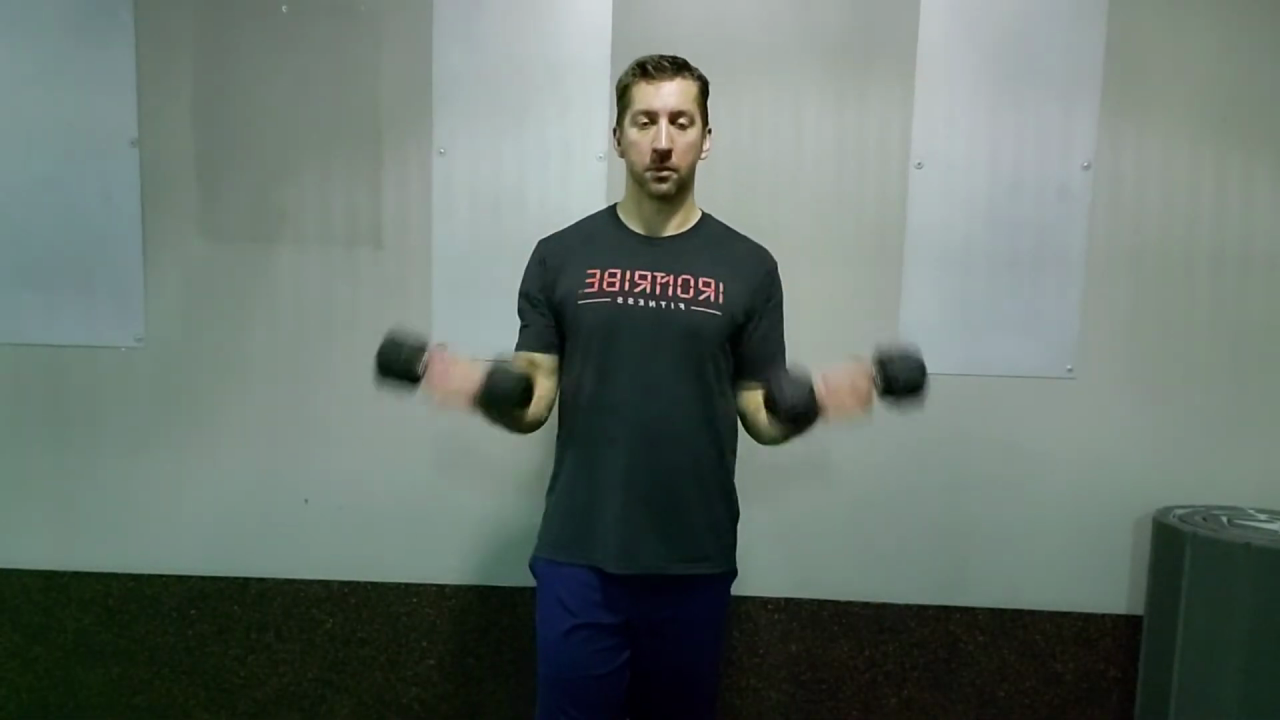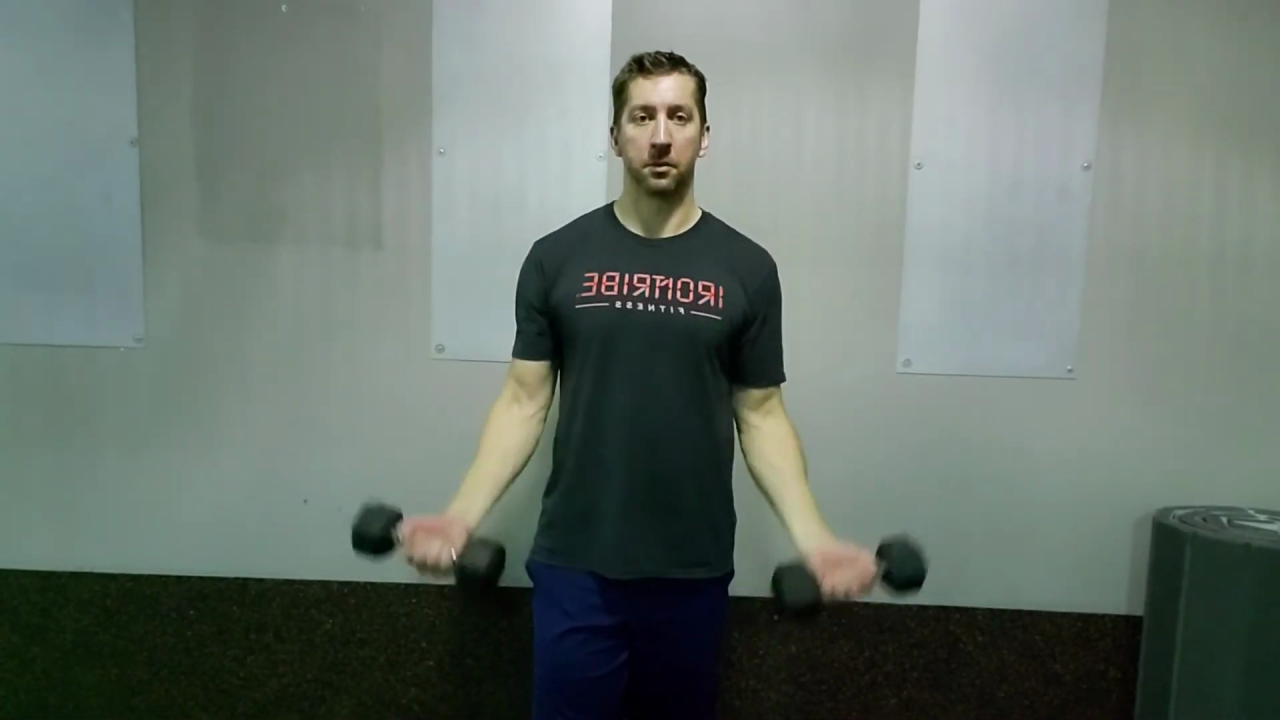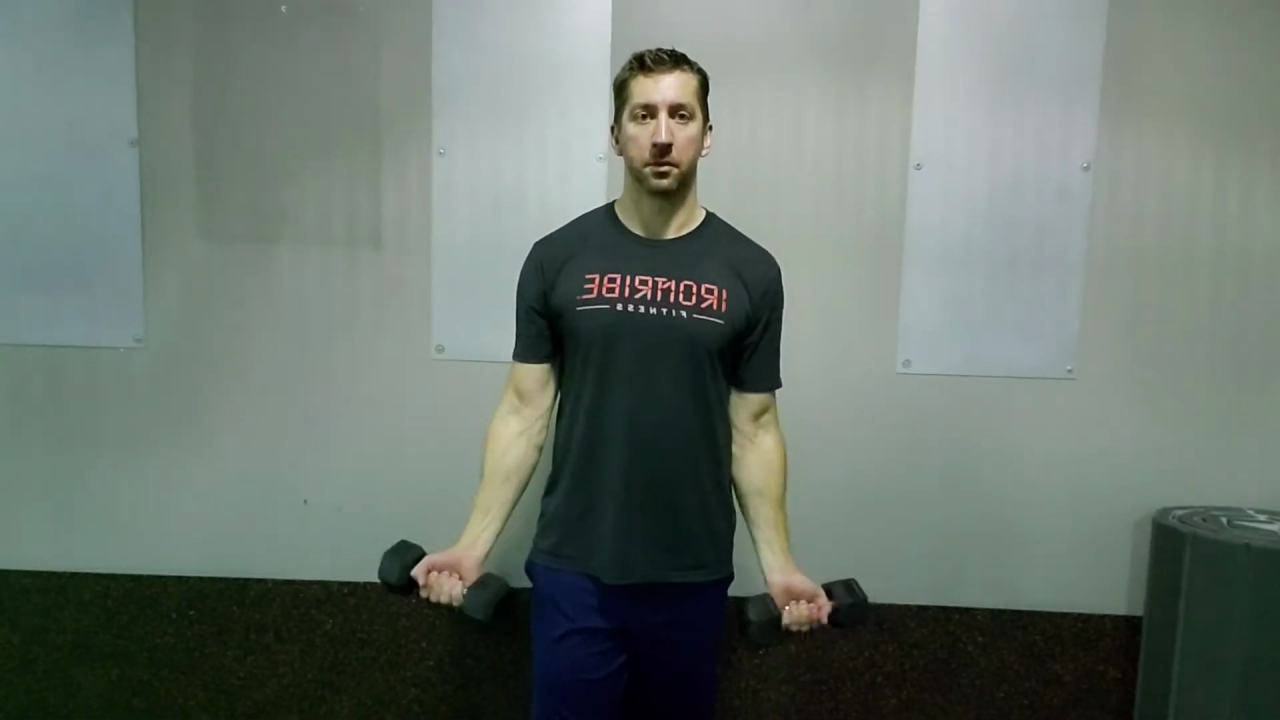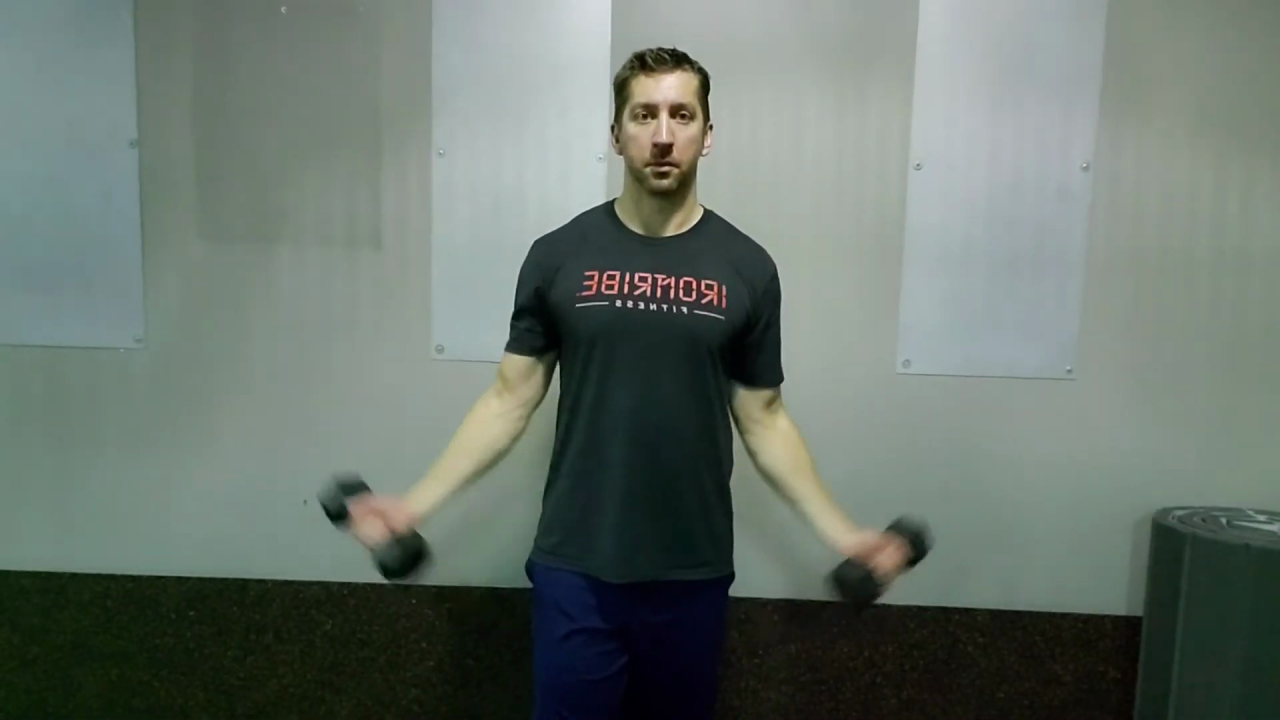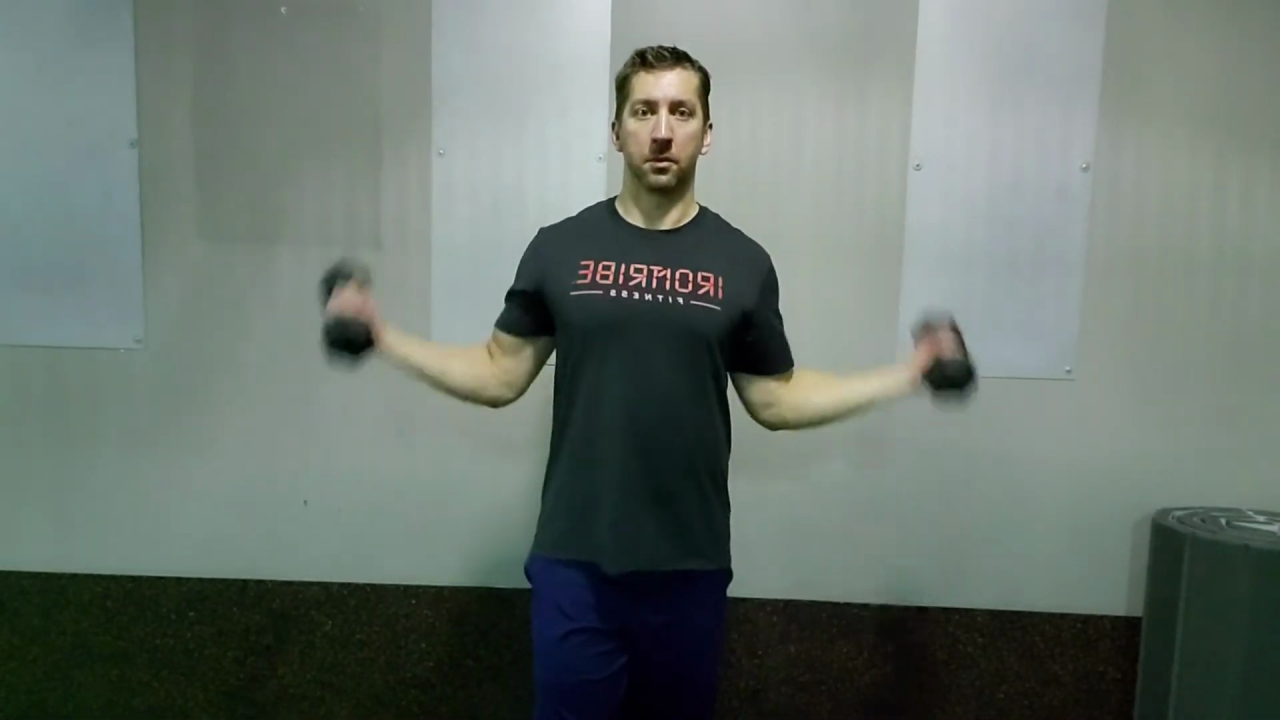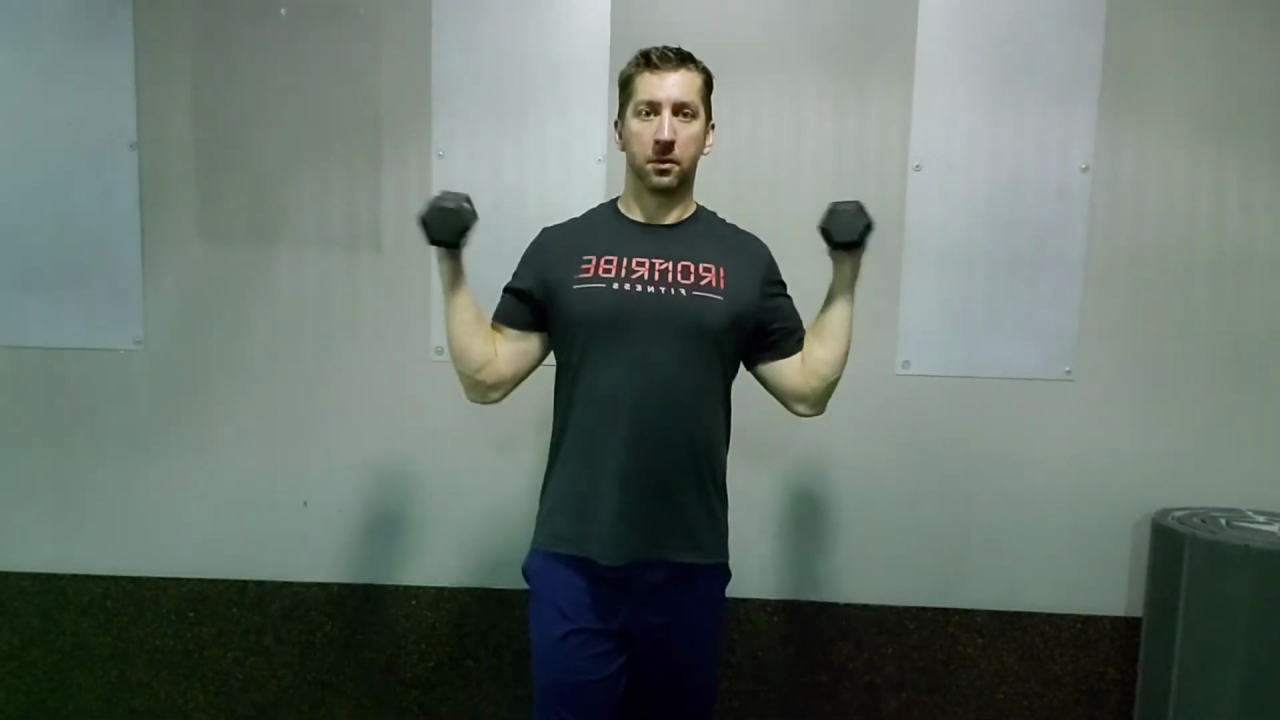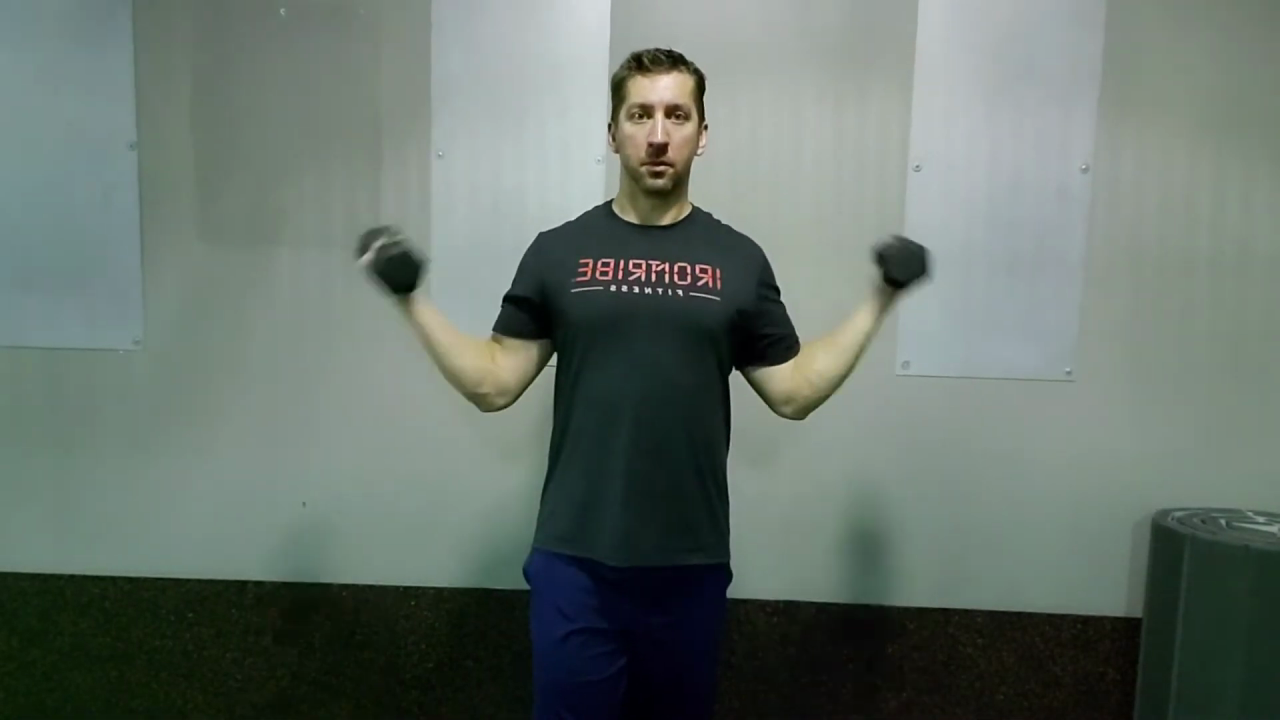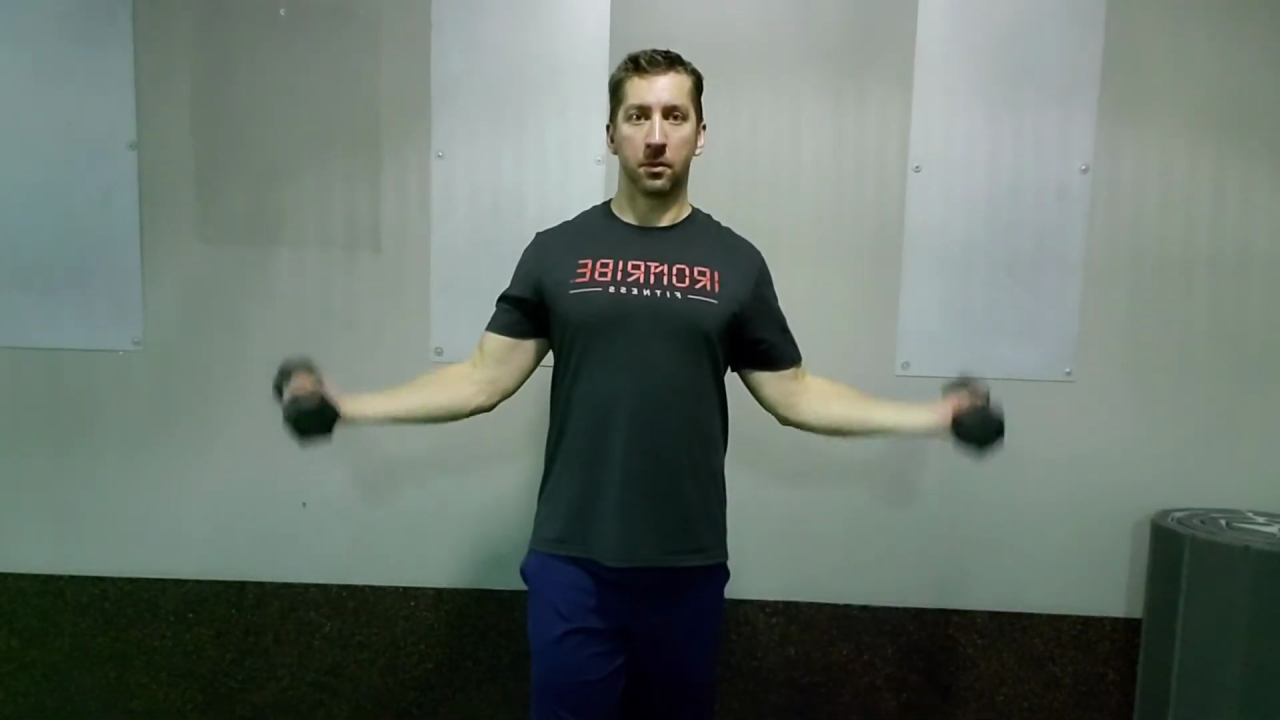
dt=0.3s
person 1, frame 1
left shoulder: (746, 265)
right shoulder: (562, 255)
left elbow: (760, 406)
right elbow: (534, 396)
left wrist: (812, 401)
right wrist: (483, 389)
left hip: (695, 560)
right hip: (579, 555)
person 1, frame 2
left shoulder: (747, 267)
right shoulder: (557, 257)
left elbow: (759, 412)
right elbow: (525, 399)
left wrist: (812, 538)
right wrist: (463, 515)
left hip: (693, 565)
right hip: (575, 561)
person 1, frame 3
left shoulder: (749, 270)
right shoulder: (557, 258)
left elbow: (753, 426)
right elbow: (524, 411)
left wrist: (778, 563)
right wrist: (474, 544)
left hip: (692, 571)
right hip: (574, 564)
person 1, frame 4
left shoulder: (747, 267)
right shoulder: (557, 256)
left elbow: (762, 417)
right elbow: (510, 397)
left wrist: (836, 529)
right wrist: (419, 501)
left hip: (693, 569)
right hip: (575, 563)
person 1, frame 5
left shoulder: (742, 262)
right shoulder: (559, 248)
left elbow: (775, 401)
right elbow: (498, 377)
left wrist: (901, 377)
right wrist: (385, 336)
left hip: (690, 560)
right hip: (574, 556)
person 1, frame 6
left shoulder: (744, 258)
right shoulder: (559, 248)
left elbow: (805, 389)
right elbow: (486, 376)
left wrist: (844, 277)
right wrist: (453, 269)
left hip: (690, 558)
right hip: (574, 553)
person 1, frame 7
left shoulder: (738, 259)
right shoulder: (558, 252)
left elbow: (793, 390)
right elbow: (494, 381)
left wrist: (877, 304)
right wrist: (411, 301)
left hip: (690, 558)
right hip: (575, 553)
person 1, frame 8
left shoulder: (737, 261)
right shoulder: (556, 252)
left elbow: (793, 394)
right elbow: (484, 379)
left wrist: (925, 415)
right wrist: (351, 405)
left hip: (688, 559)
right hip: (572, 556)
